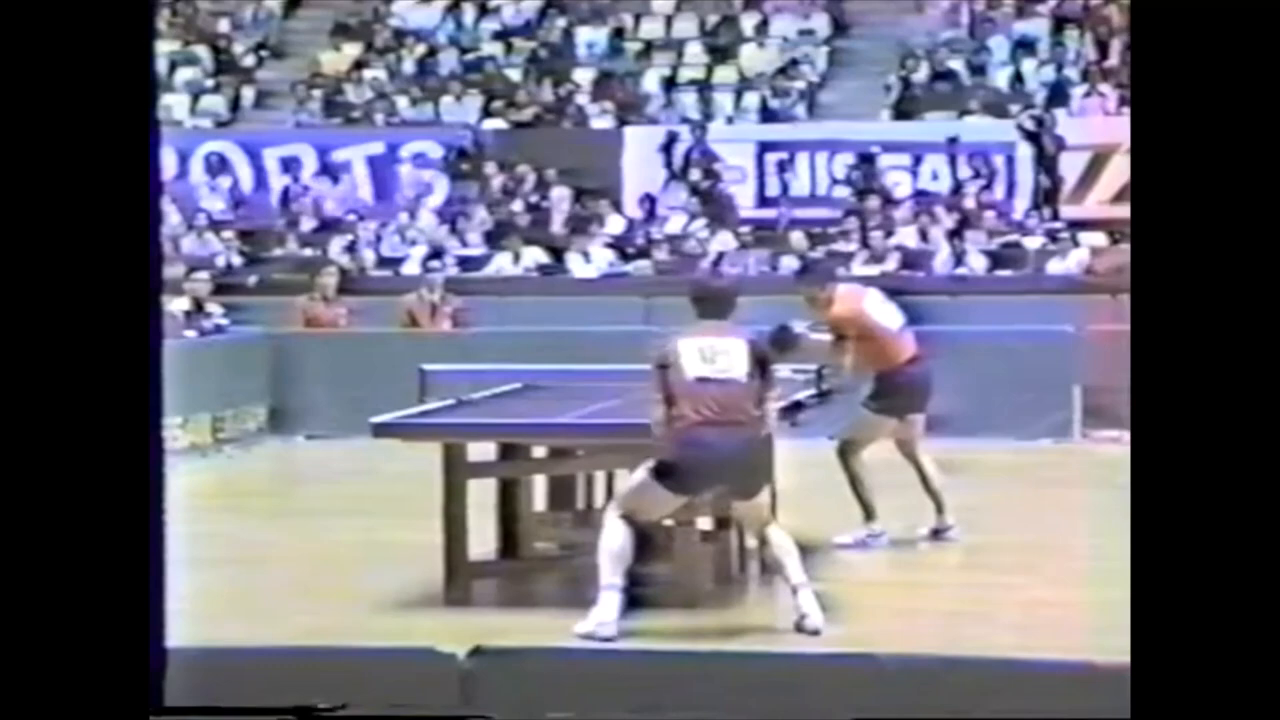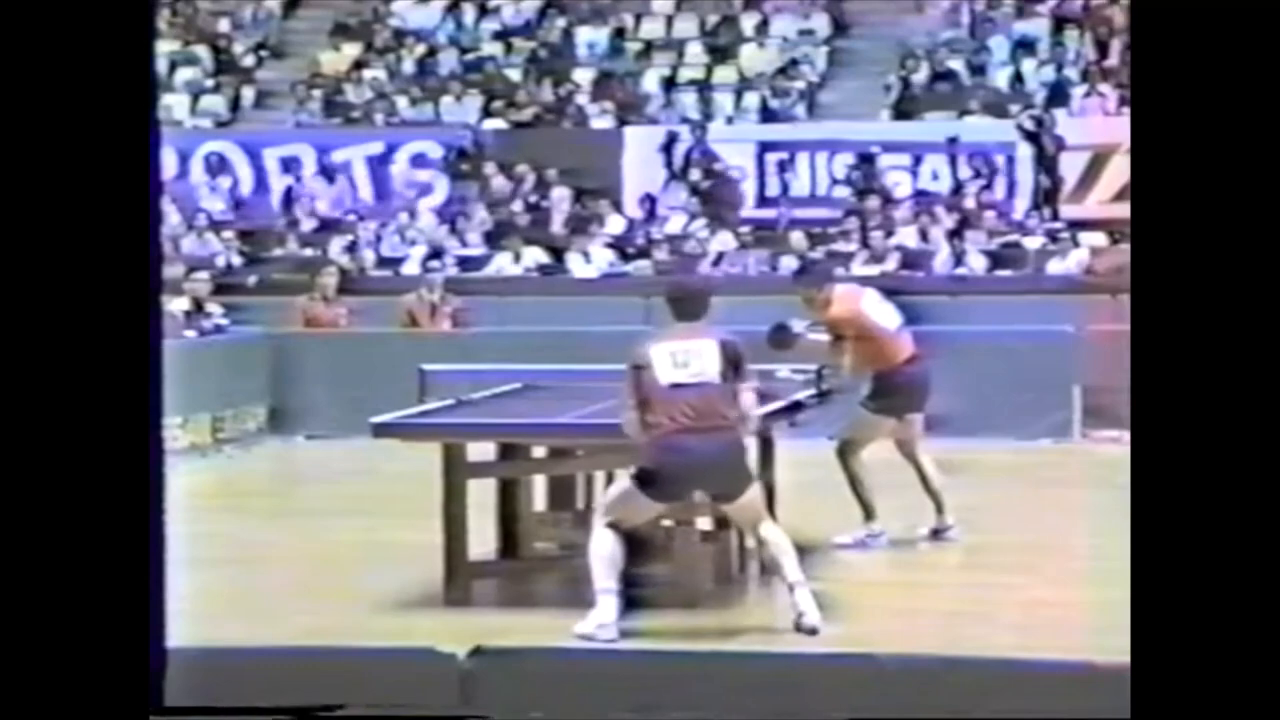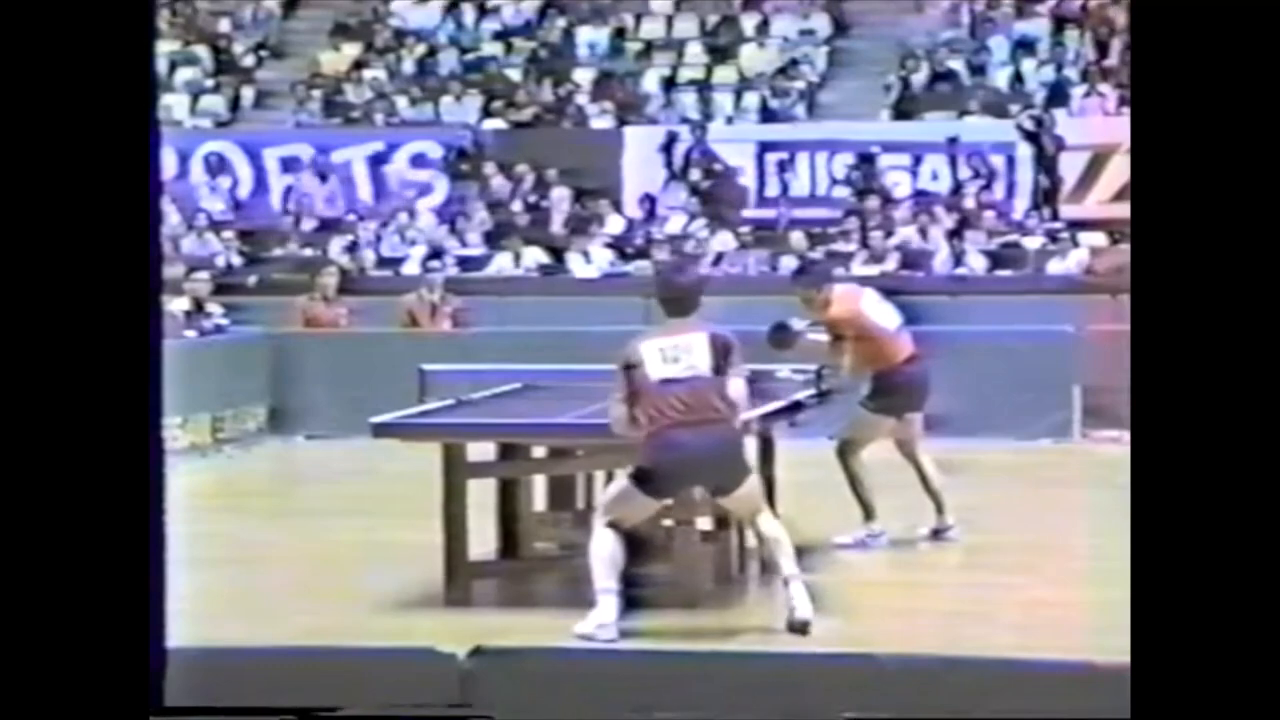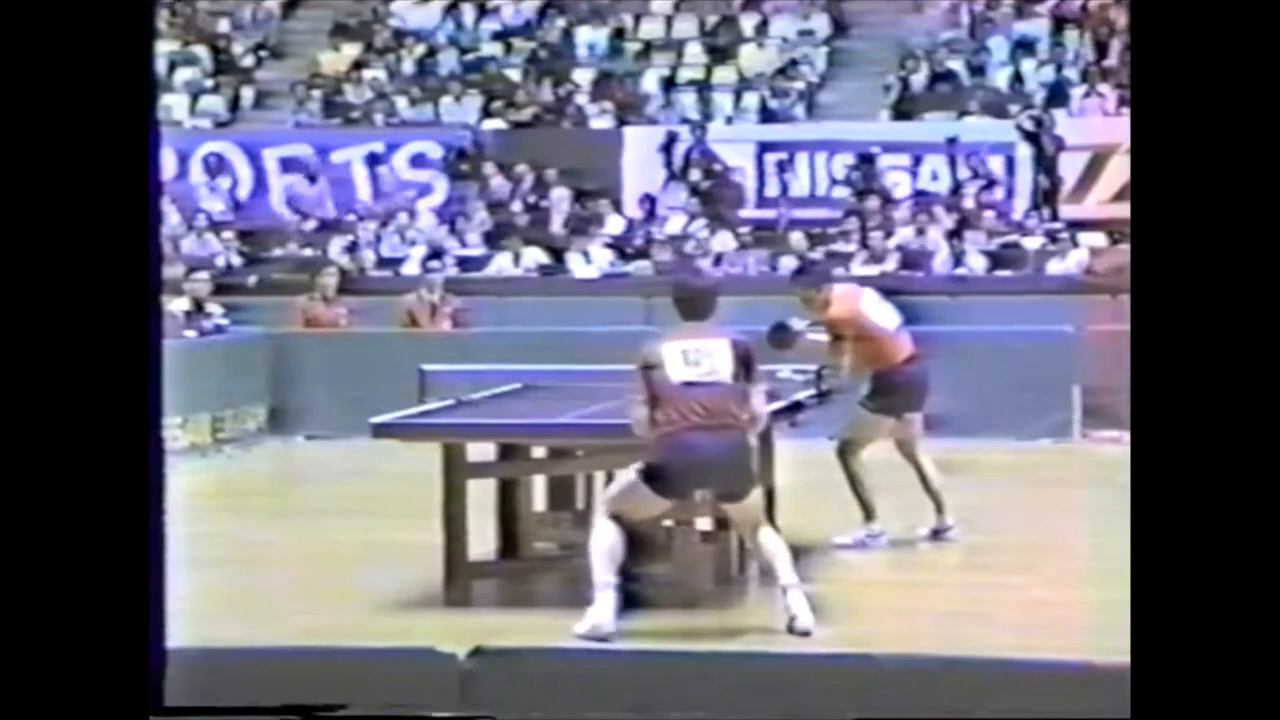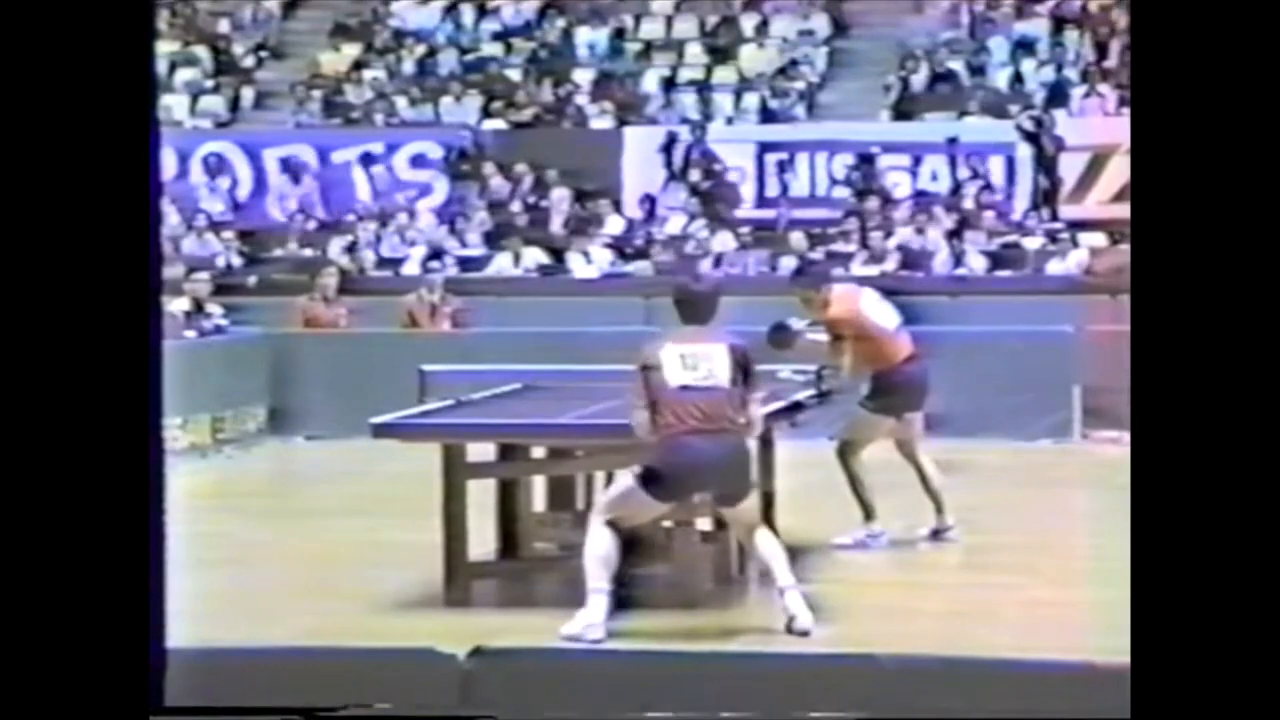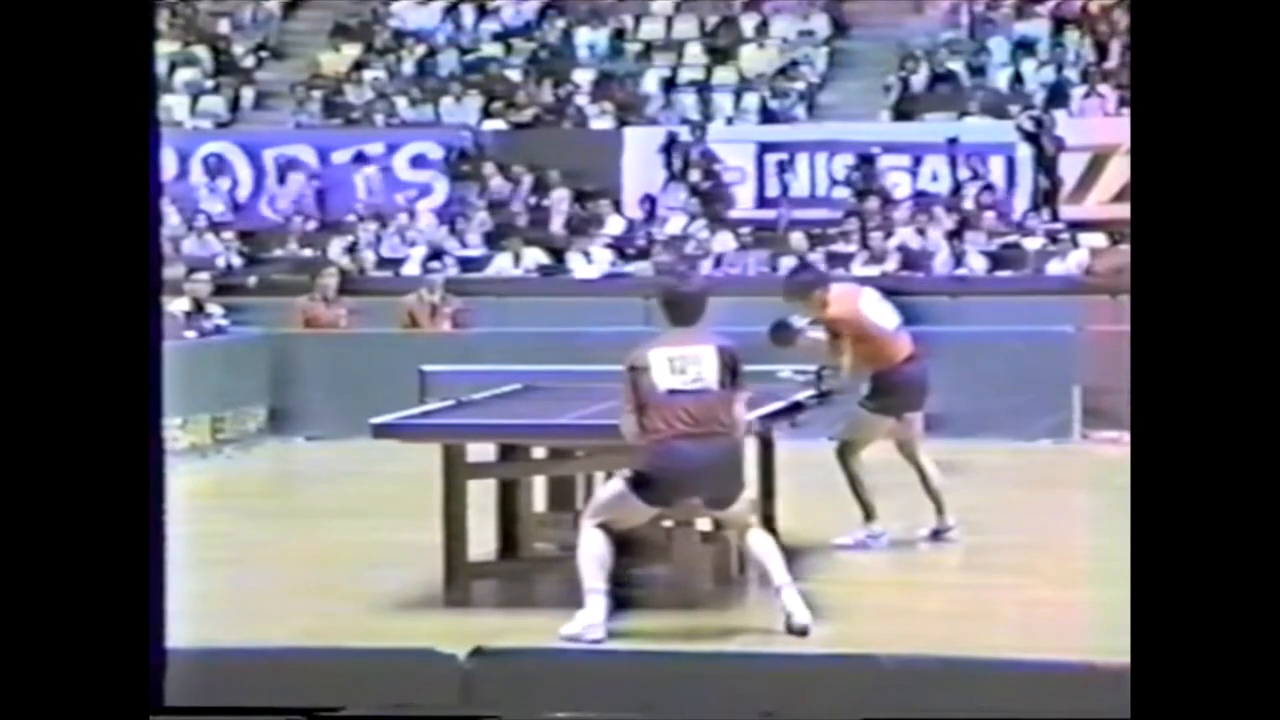
dt=0.2s
person 1, frame 1
left shoulder: (673, 347)
right shoulder: (751, 345)
left elbow: (660, 419)
right elbow: (767, 418)
left hip: (690, 450)
right hip: (745, 450)
left knee: (618, 514)
right knee: (765, 524)
left ankle: (606, 612)
right ankle: (806, 605)
person 1, frame 2
left shoulder: (647, 351)
right shoulder: (727, 345)
left elbow: (632, 425)
right elbow: (749, 411)
left hip: (670, 457)
right hip: (725, 453)
left knee: (605, 521)
right knee: (761, 522)
left ankle: (605, 614)
right ankle: (804, 604)
person 1, frame 3
left shoulder: (637, 348)
right shoulder: (719, 338)
left elbow: (619, 422)
right elbow: (738, 399)
left hip: (666, 454)
right hip: (722, 447)
left knee: (606, 521)
right knee: (760, 513)
left ankle: (605, 614)
right ankle: (797, 597)
person 1, frame 4
left shoulder: (655, 351)
right shoulder: (737, 345)
left elbow: (641, 425)
right elbow: (759, 415)
left hip: (677, 456)
right hip: (733, 453)
left knee: (608, 513)
right knee: (756, 525)
left ankle: (603, 610)
right ankle: (797, 605)
person 1, frame 5
left shoulder: (654, 353)
right shoulder: (736, 349)
left elbow: (643, 427)
right elbow: (755, 421)
left hip: (675, 459)
right hip: (730, 457)
left knee: (602, 519)
right knee: (753, 527)
left ankle: (594, 614)
right ankle: (795, 605)
person 1, frame 6
left shoulder: (642, 357)
right shoulder: (723, 349)
left elbow: (631, 431)
right elbow: (739, 423)
left hip: (665, 464)
right hip: (721, 461)
left knee: (593, 521)
right knee: (748, 525)
left ankle: (593, 615)
right ankle: (792, 603)
person 2, frame 1
left shoulder: (842, 312)
right shoulder: (859, 291)
left elbow: (846, 364)
left hip: (897, 381)
right hip: (917, 372)
left knee: (848, 450)
right knee: (912, 450)
left ankle: (873, 528)
right ankle: (943, 522)
person 2, frame 2
left shoulder: (839, 313)
right shoulder: (856, 291)
left elbow: (845, 365)
left hip: (895, 382)
right hip: (915, 372)
left knee: (847, 450)
right knee: (912, 449)
left ankle: (873, 529)
right ankle: (944, 522)
person 2, frame 3
left shoulder: (837, 314)
right shoulder: (855, 291)
left elbow: (843, 366)
left hip: (894, 381)
right hip: (914, 372)
left knee: (847, 450)
right knee: (912, 450)
left ankle: (873, 529)
right ankle: (944, 521)
person 2, frame 4
left shoulder: (837, 313)
right shoulder: (855, 291)
left elbow: (843, 366)
left hip: (893, 381)
right hip: (914, 372)
left knee: (847, 450)
right knee: (912, 450)
left ankle: (873, 529)
right ankle: (944, 522)
person 2, frame 5
left shoulder: (837, 314)
right shoulder: (853, 291)
left elbow: (843, 366)
left hip: (893, 381)
right hip: (914, 371)
left knee: (847, 450)
right knee: (912, 450)
left ankle: (873, 529)
right ankle: (944, 522)
person 2, frame 6
left shoulder: (836, 314)
right shoulder: (852, 291)
left elbow: (844, 367)
left hip: (893, 382)
right hip: (914, 372)
left knee: (846, 451)
right knee: (912, 451)
left ankle: (873, 529)
right ankle: (944, 522)
